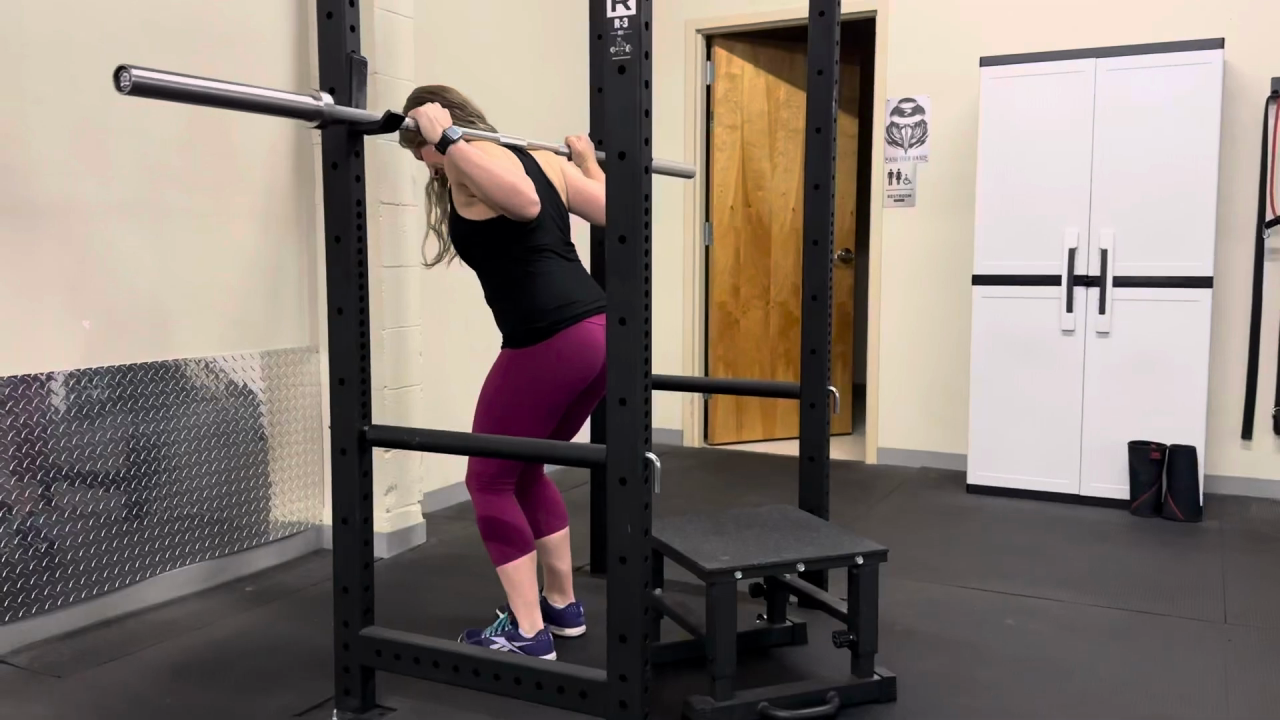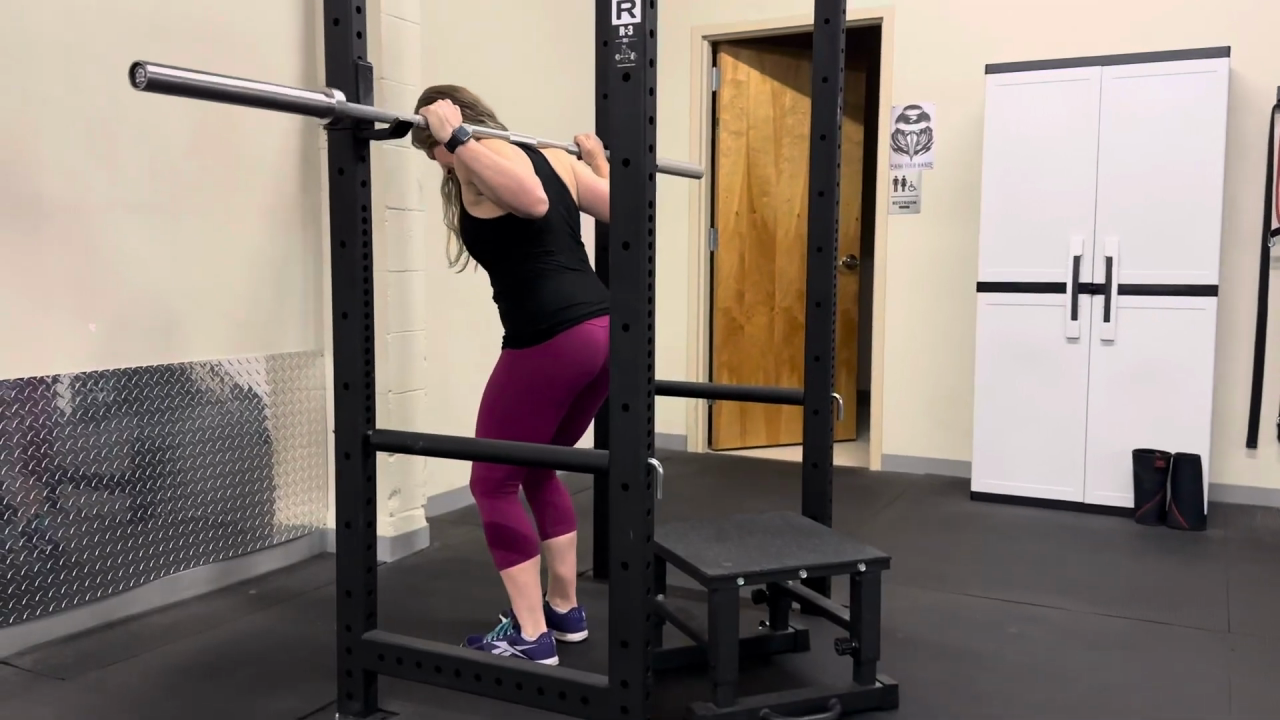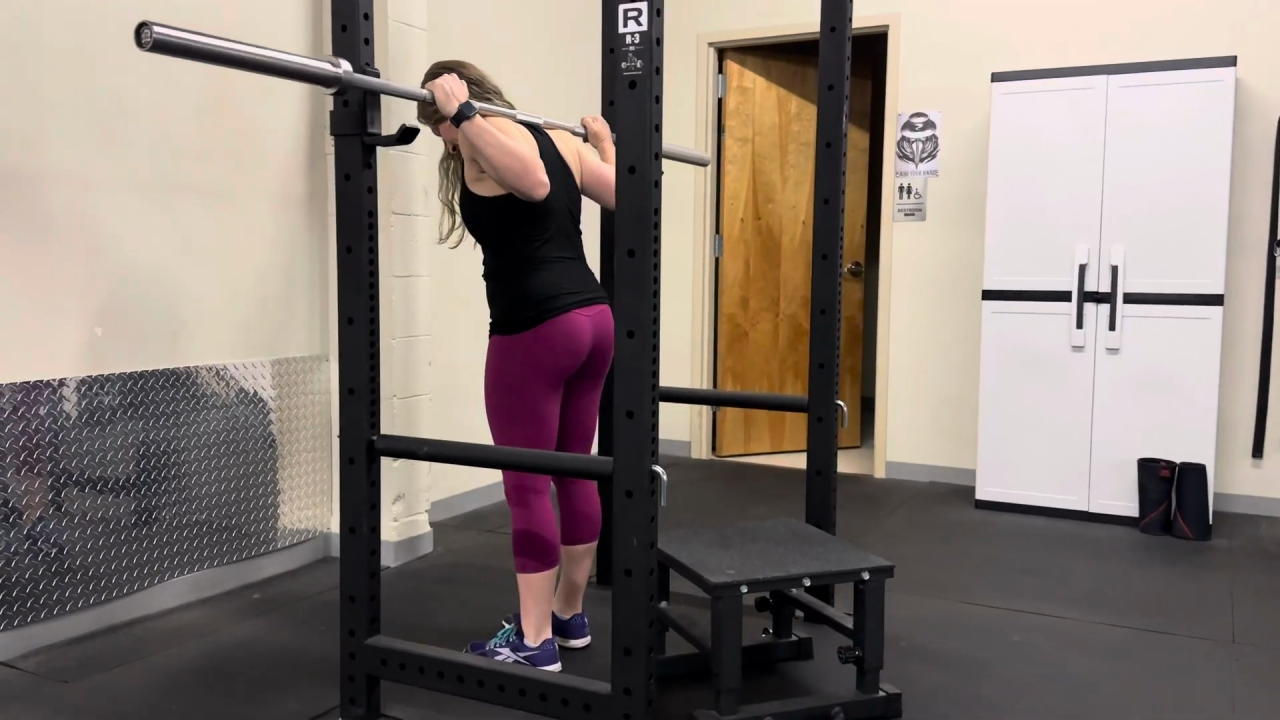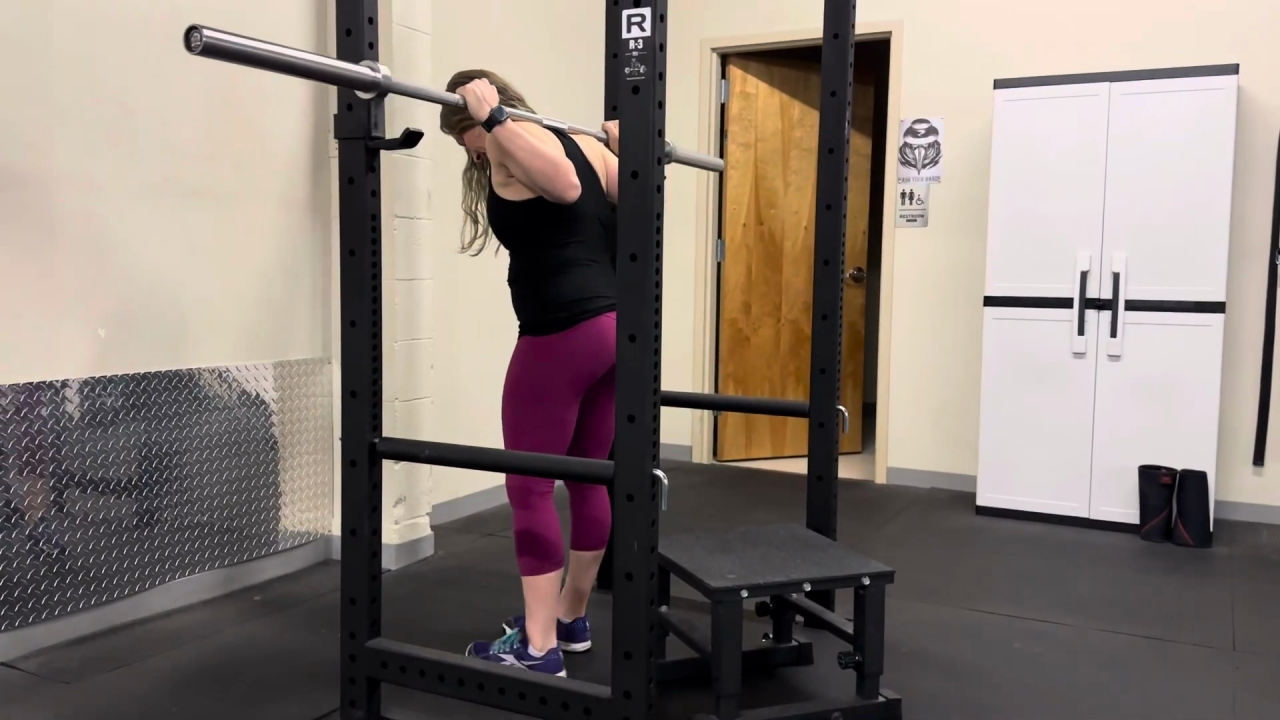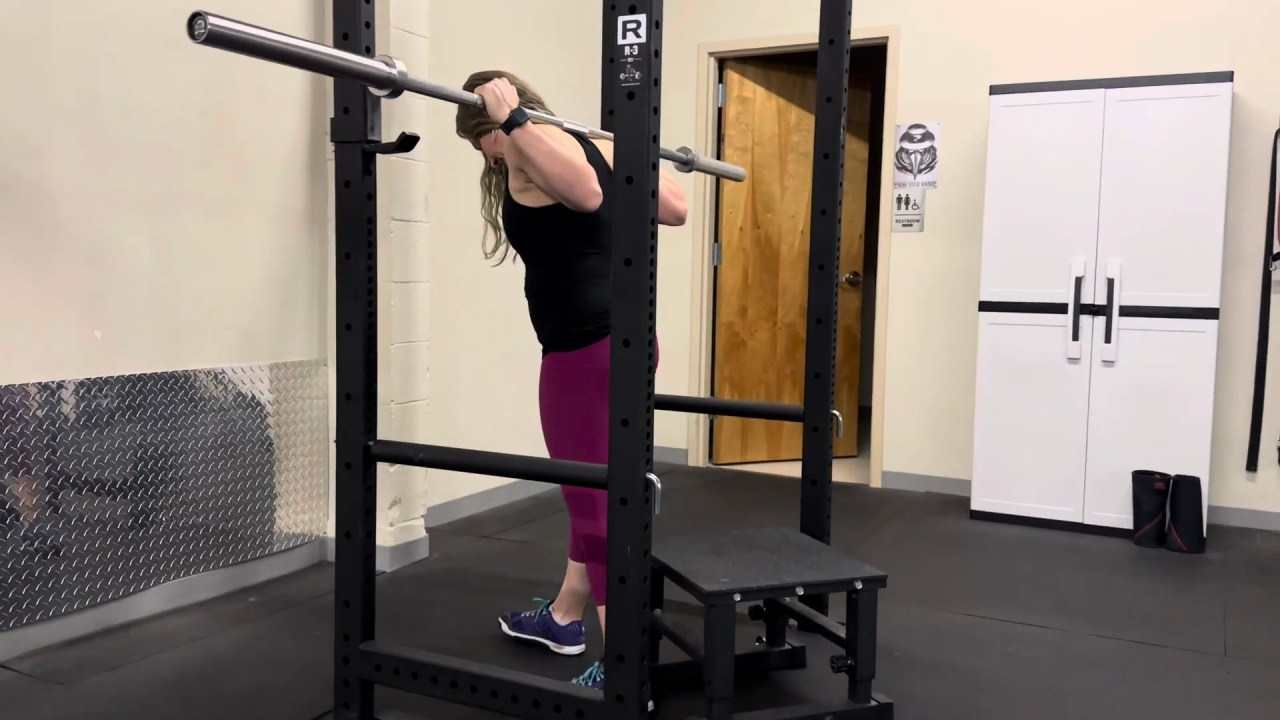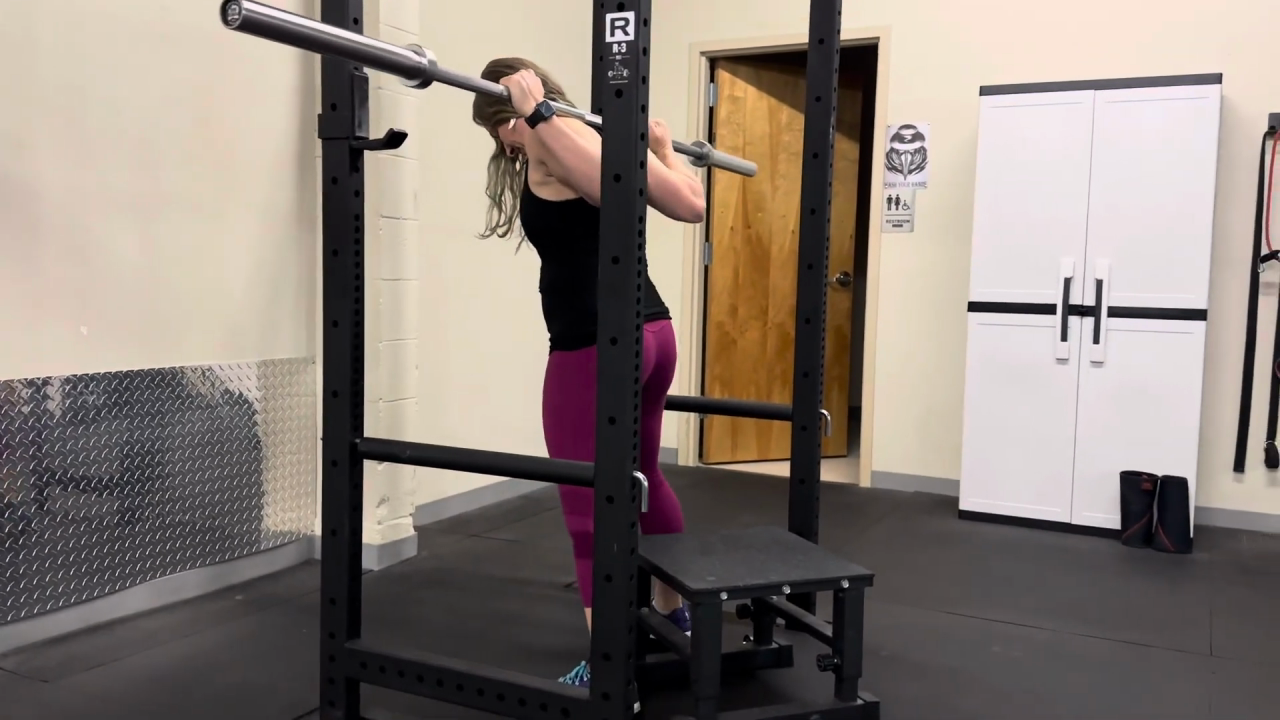
dt=0.5s
person 1, frame 1
left shoulder: (466, 160)
right shoulder: (541, 157)
left elbow: (524, 203)
right elbow: (615, 213)
left wrist: (444, 141)
right wrist: (589, 162)
left hip: (550, 344)
right hip: (599, 332)
left knee: (489, 482)
right knee: (523, 470)
left ankle: (527, 631)
right ankle: (563, 604)
person 1, frame 2
left shoulder: (479, 160)
right shoulder: (553, 156)
left elbow: (532, 202)
left wrist: (455, 137)
right wrist: (598, 161)
left hip: (549, 343)
right hip: (601, 332)
left knee: (493, 485)
right knee: (538, 472)
left ankle: (530, 635)
right ankle: (565, 608)
person 1, frame 3
left shoulder: (485, 135)
right shoulder: (559, 138)
left elbow: (532, 183)
left wrist: (461, 115)
right wrist: (604, 143)
left hip: (535, 332)
right hip: (594, 320)
left knee: (528, 486)
right knee: (575, 474)
left ankle: (534, 641)
right ankle: (569, 614)
person 1, frame 4
left shoulder: (511, 144)
right shoulder: (583, 142)
left elbow: (563, 185)
left wrist: (492, 118)
right wrist: (623, 149)
left hip: (561, 337)
right hip: (614, 327)
left knee: (530, 489)
right knee: (589, 480)
left ankle: (538, 645)
right ankle: (570, 616)
person 1, frame 5
left shoulder: (529, 145)
right shoulder: (601, 145)
left elbow: (585, 193)
right elbow: (675, 209)
left wrist: (512, 120)
left hip: (585, 350)
left knee: (593, 507)
right knee: (593, 493)
right ankle: (561, 616)
person 1, frame 6
left shoulder: (551, 141)
left elbow: (605, 188)
right elbow: (692, 204)
left wrist: (537, 113)
right wrist: (664, 149)
left hip: (593, 350)
right hip: (654, 334)
left knee: (589, 509)
right knee: (644, 481)
right ankle: (672, 606)
